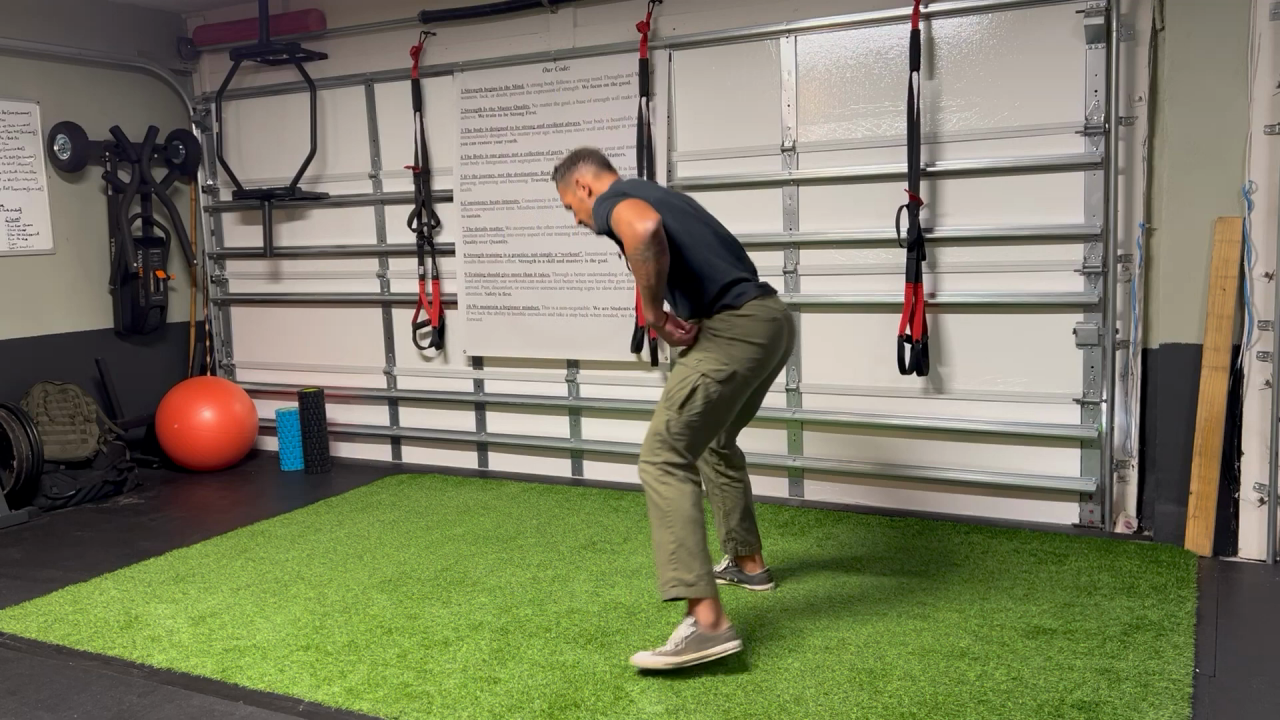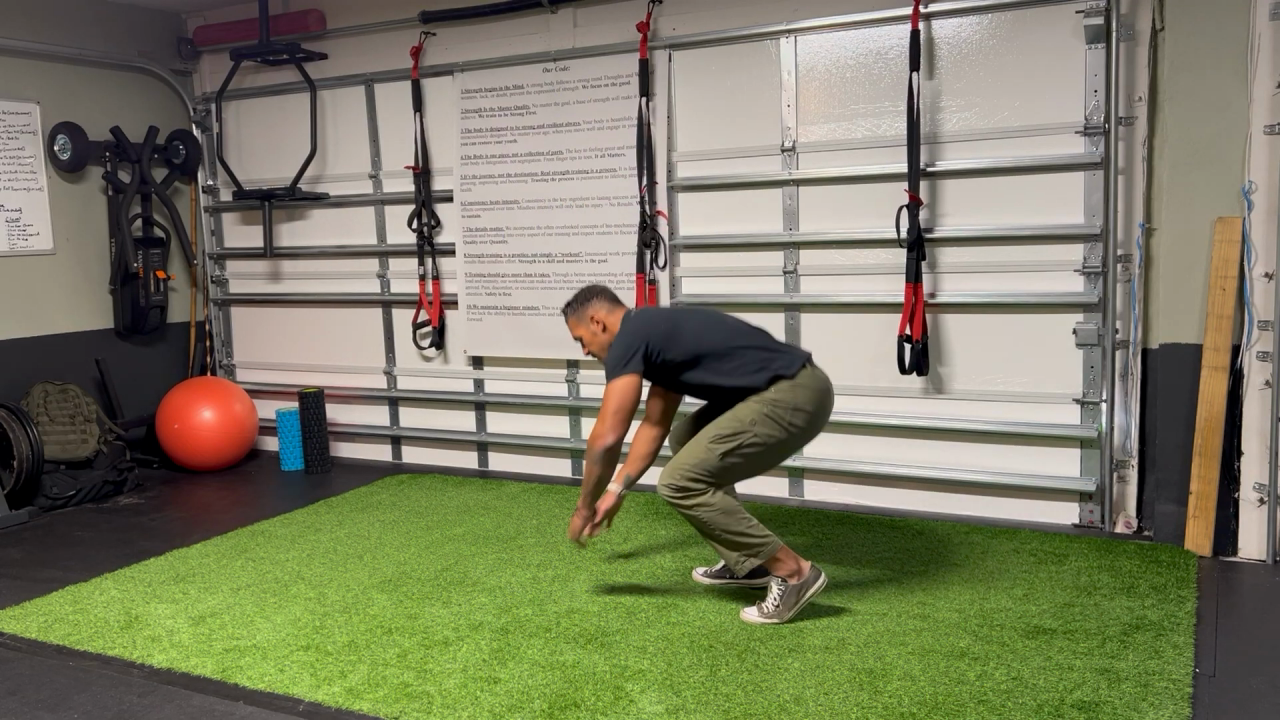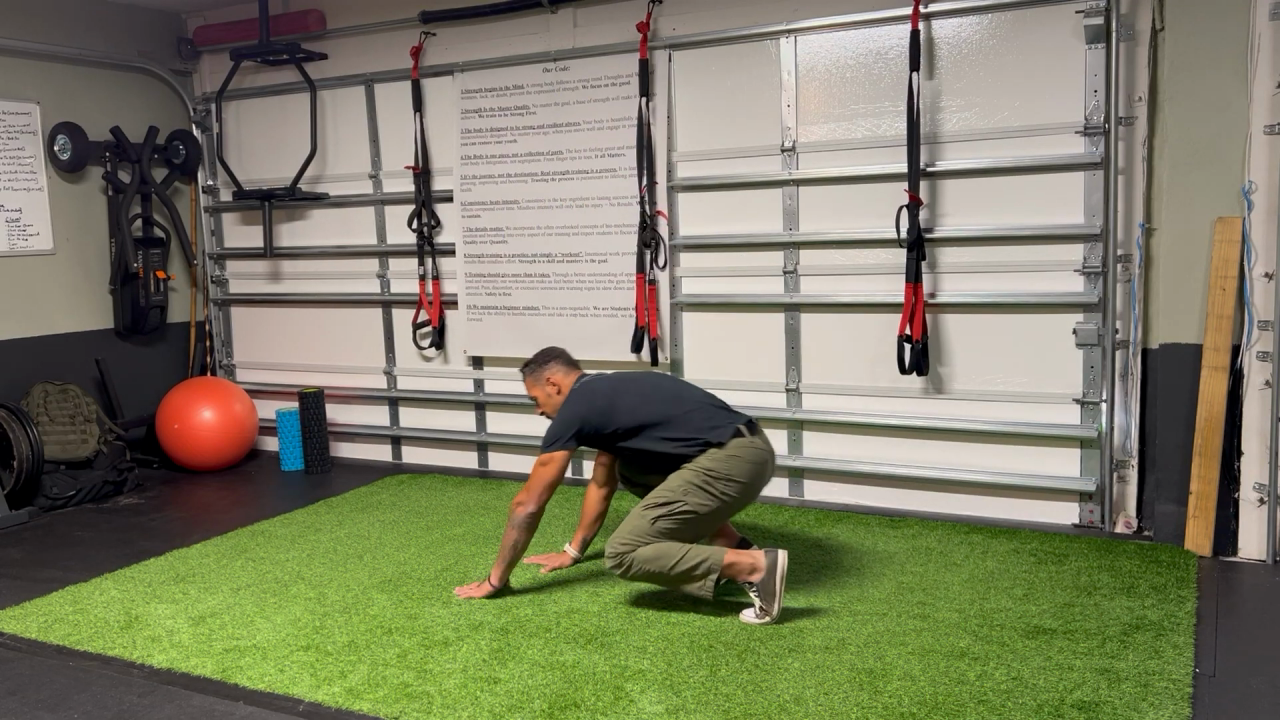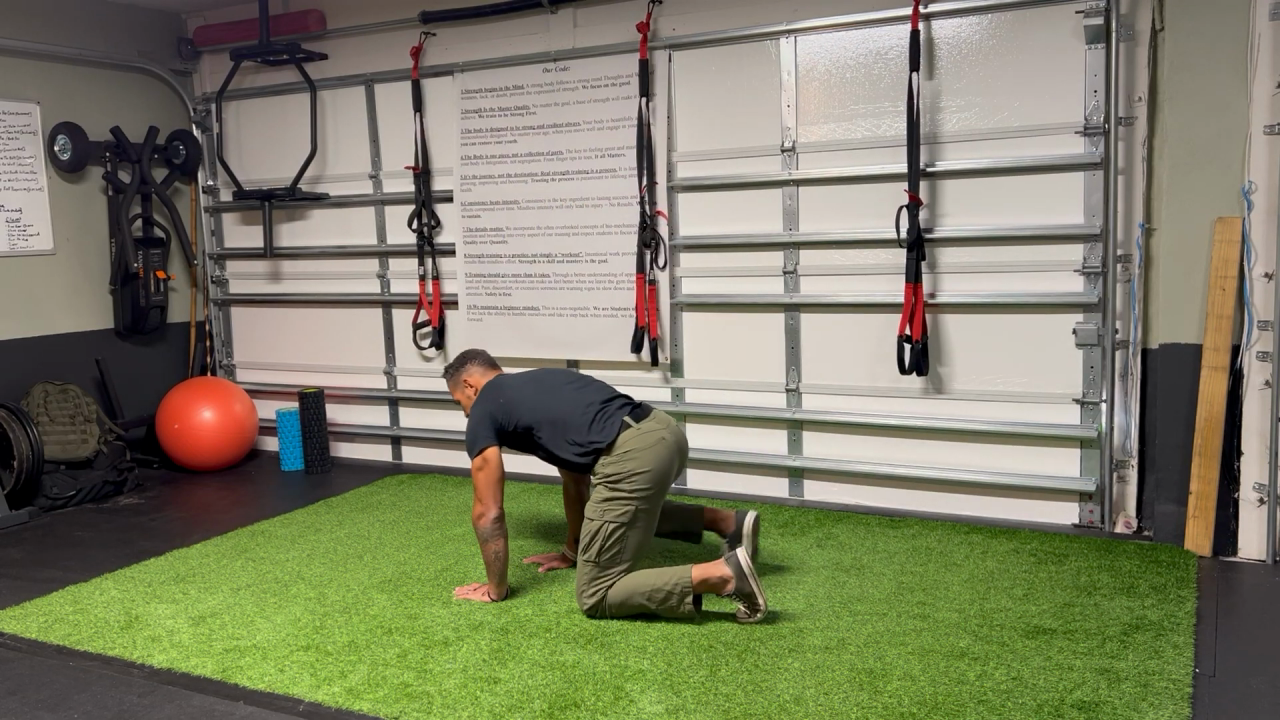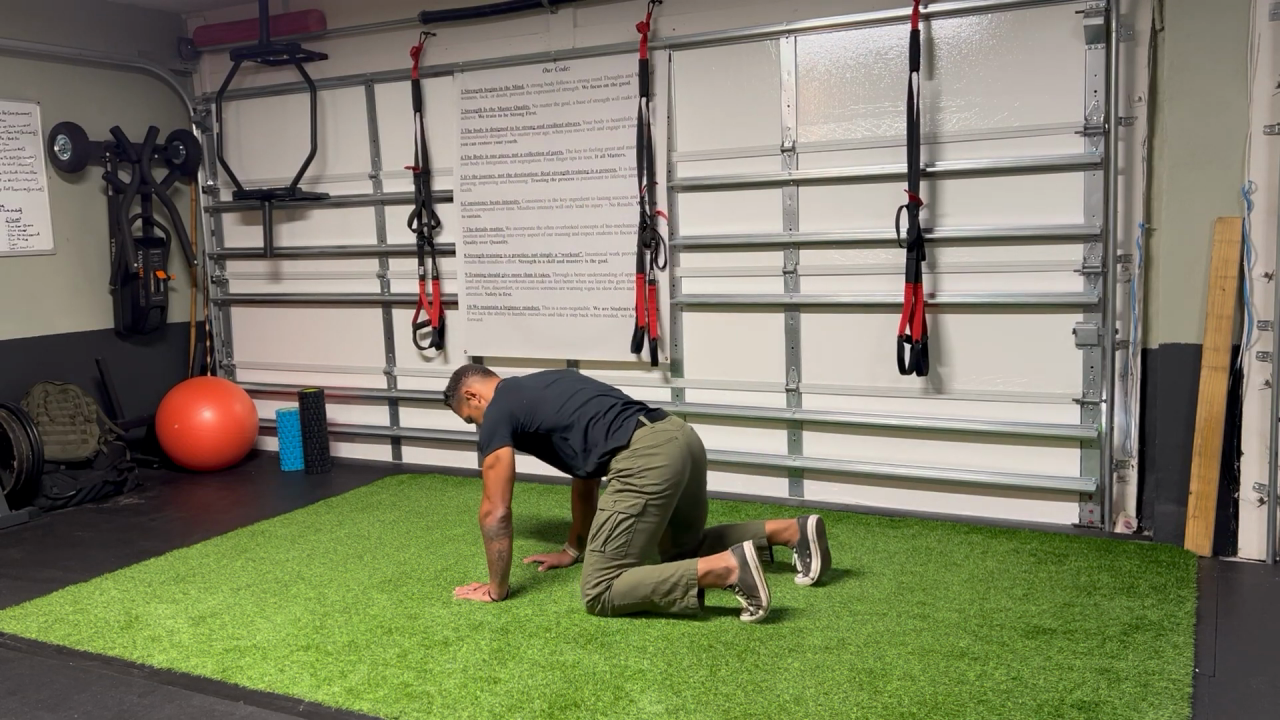
dt=0.5s
person 1, frame 1
left shoulder: (617, 198)
right shoulder: (649, 196)
left elbow: (646, 231)
left wrist: (653, 314)
right wrist: (679, 327)
left hip: (737, 330)
right hip: (771, 322)
left knee: (663, 460)
right knee: (712, 440)
left ankle: (707, 621)
right ankle: (749, 563)
person 1, frame 2
left shoulder: (628, 340)
right shoulder: (656, 333)
left elbow: (606, 438)
right elbow: (654, 424)
left wrist: (585, 508)
right wrist: (616, 490)
left hip: (791, 396)
right hip: (795, 387)
left knee: (681, 482)
right knee: (688, 444)
left ankle: (791, 571)
right ankle: (745, 561)
person 1, frame 3
left shoulder: (577, 410)
right shoulder: (604, 394)
left elbow: (530, 504)
right elbow: (602, 484)
left wrist: (497, 579)
right wrist: (573, 551)
left hip: (732, 459)
right hip: (747, 448)
left knee: (624, 556)
right knee: (630, 468)
left ankle: (752, 565)
right ankle: (730, 543)
person 1, frame 4
left shoulder: (483, 411)
right shoulder: (539, 384)
left elbow: (488, 512)
right elbow: (575, 477)
left wrist: (496, 588)
right wrist: (571, 552)
left hip: (633, 456)
right hip: (666, 432)
left knee: (596, 598)
right knee: (632, 508)
left ankle: (720, 574)
right ankle: (728, 522)
person 1, frame 5
left shoulder: (497, 413)
right shoulder: (540, 387)
left elbow: (496, 511)
right elbow: (587, 470)
left wrist: (497, 587)
right wrist: (573, 549)
left hip: (646, 458)
right hip: (680, 438)
left knee: (600, 594)
right knee: (682, 549)
left ankle: (725, 568)
right ankle: (792, 530)
